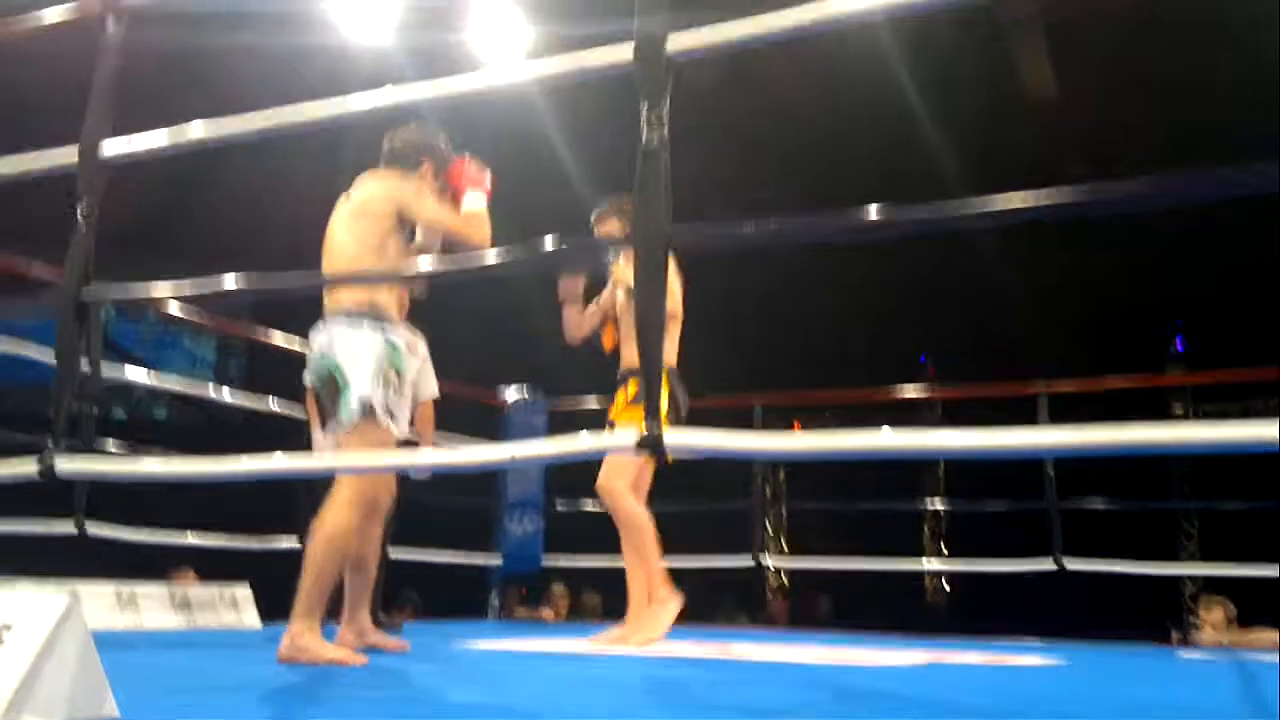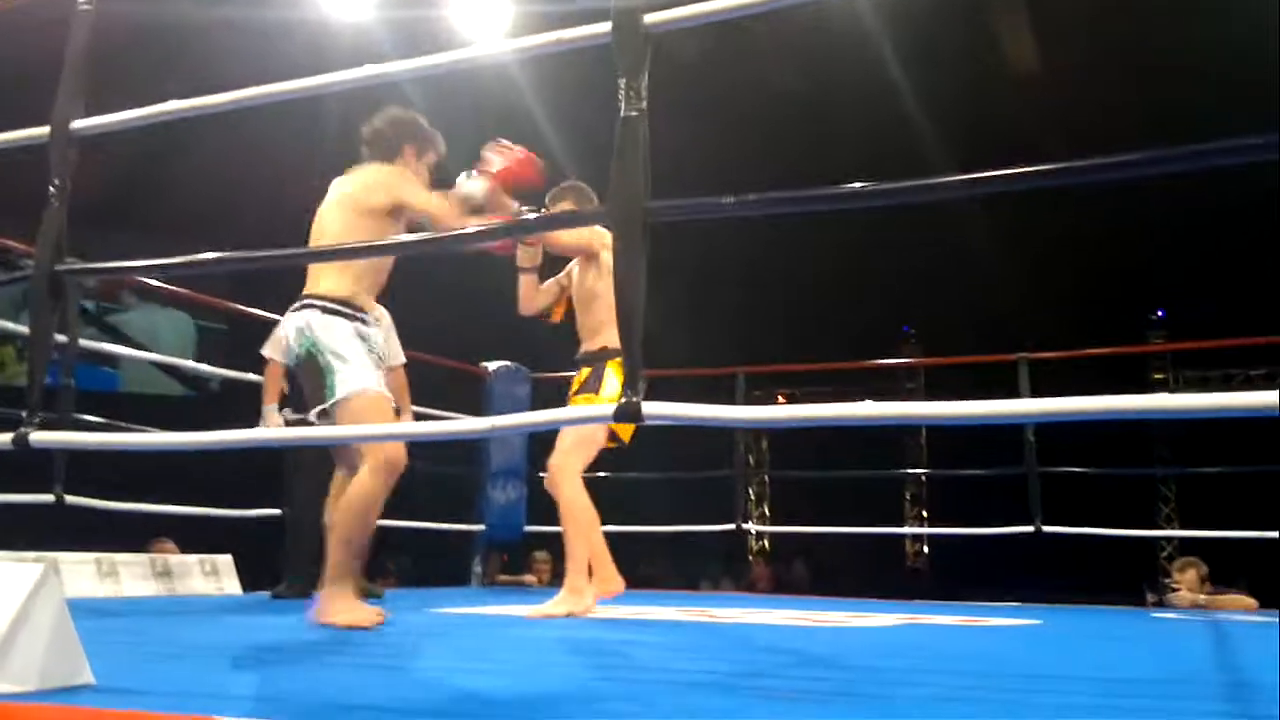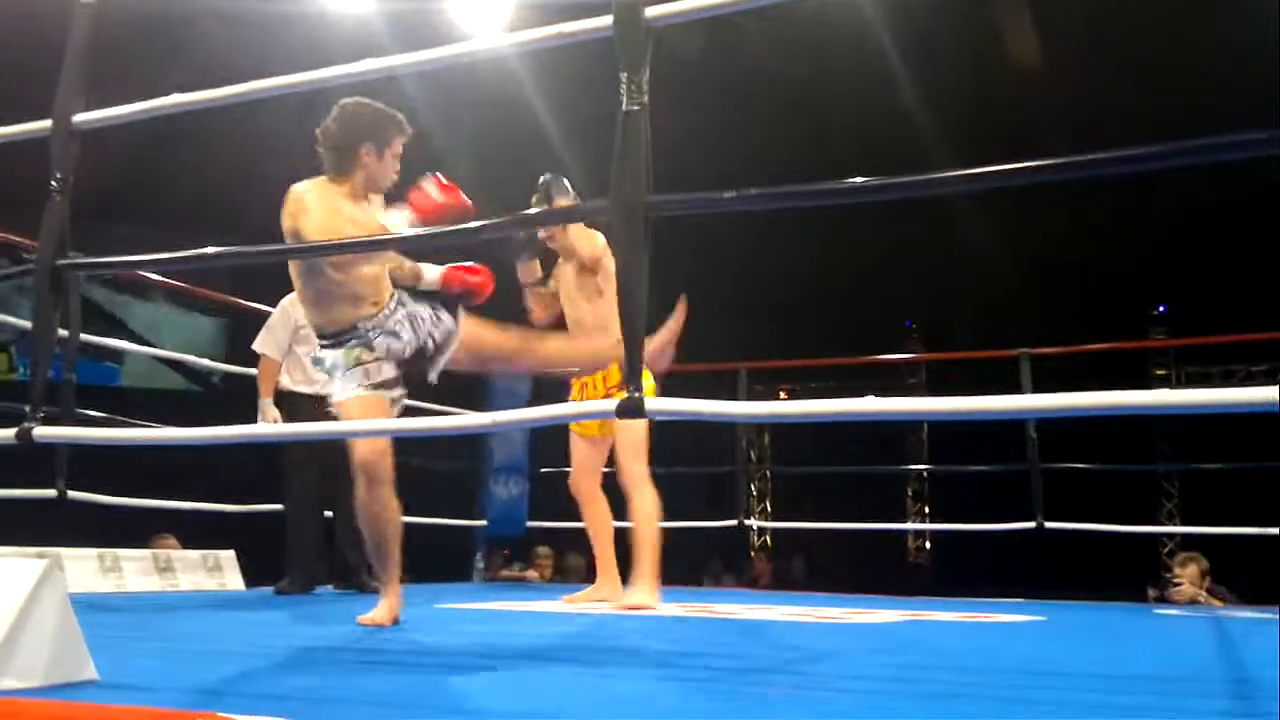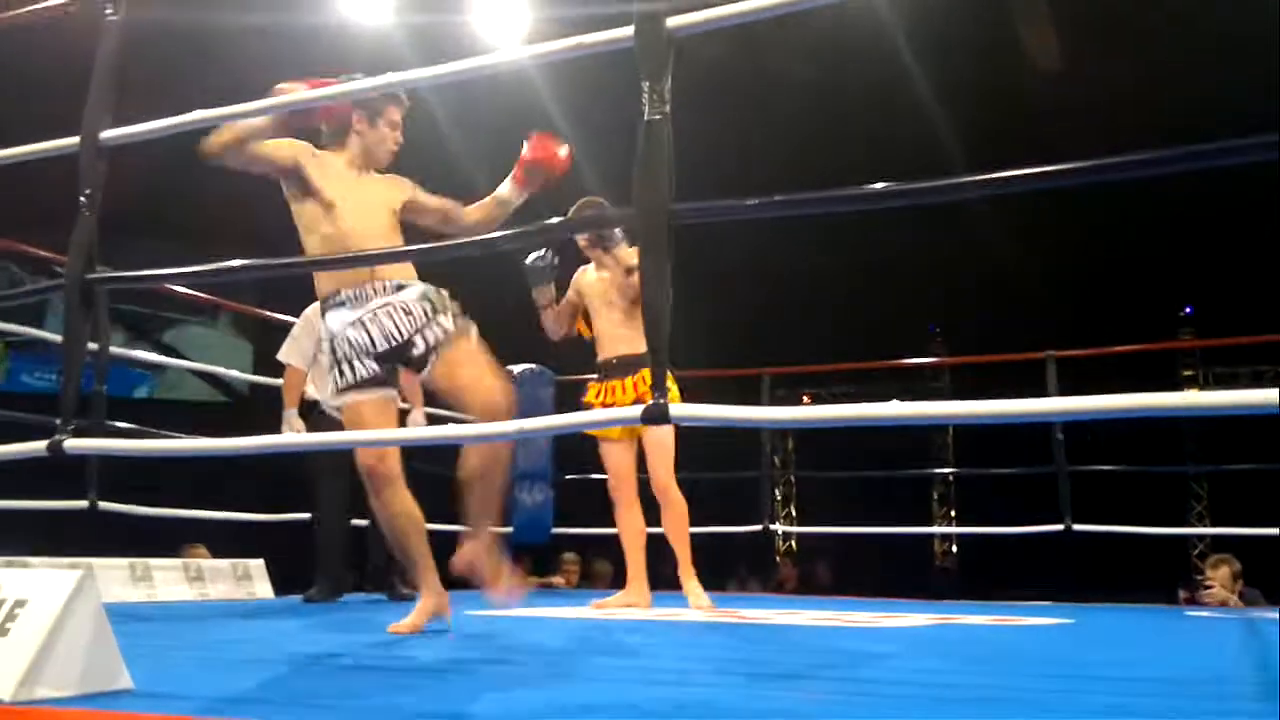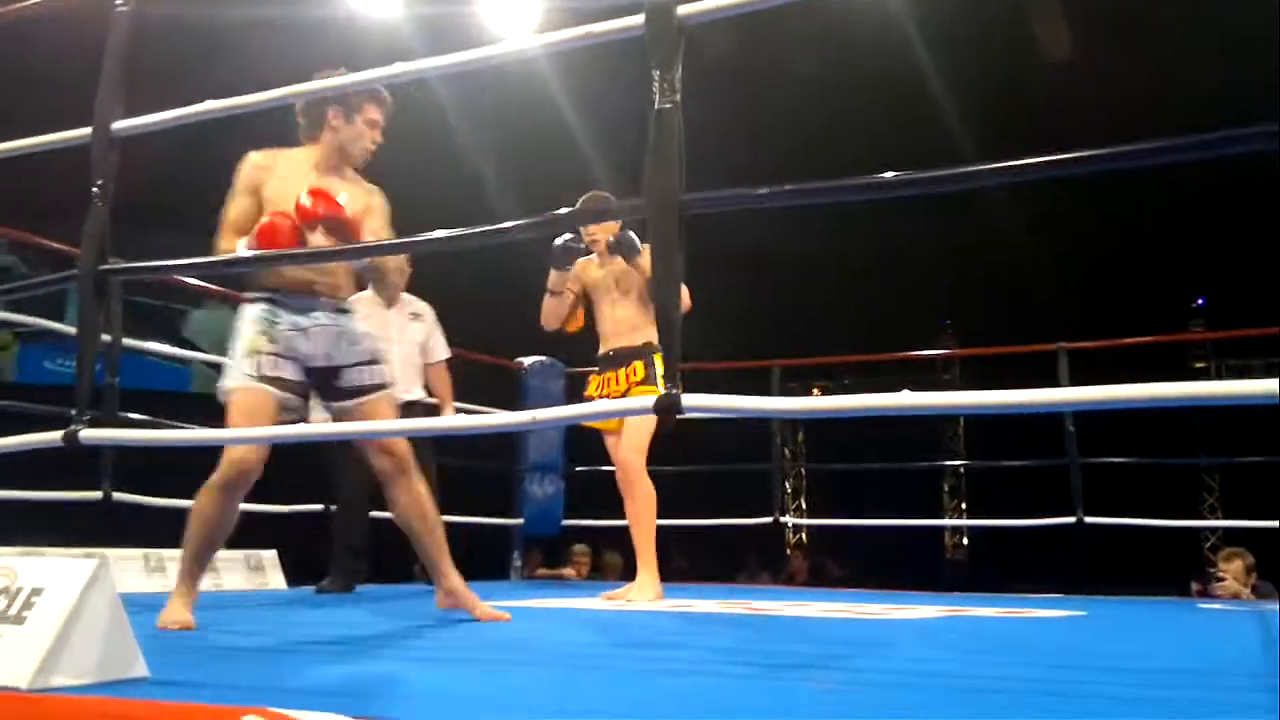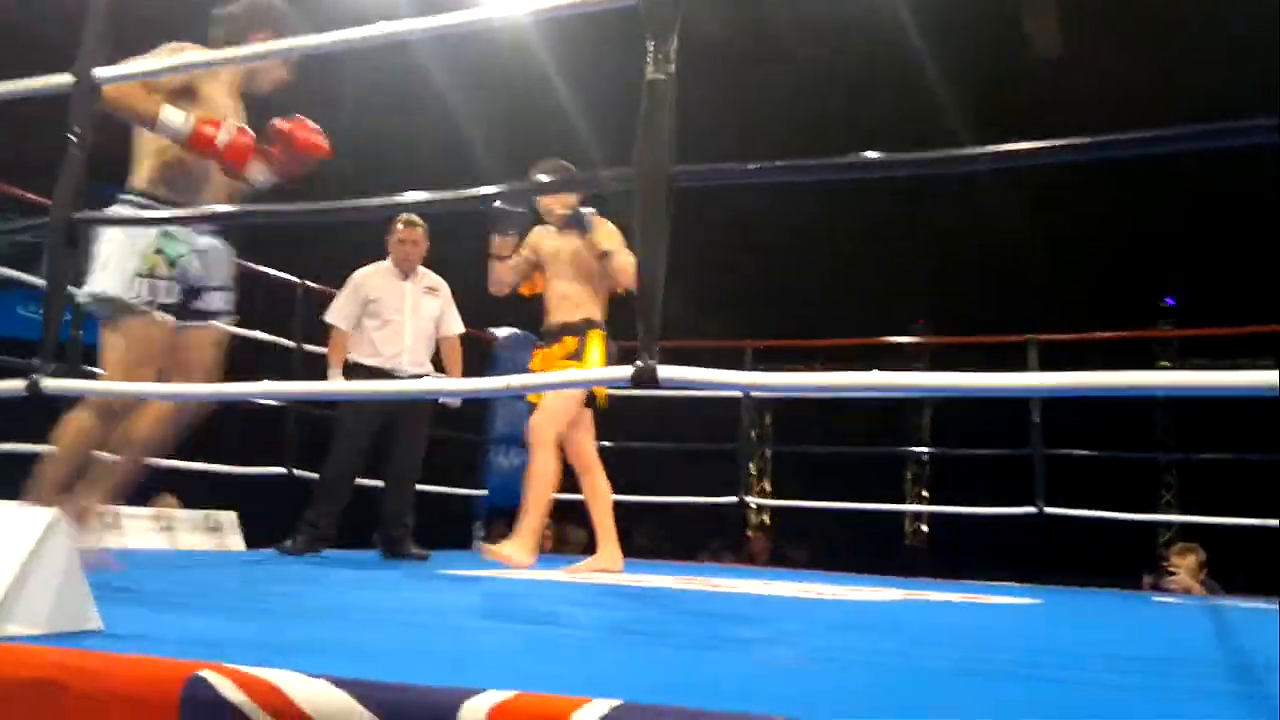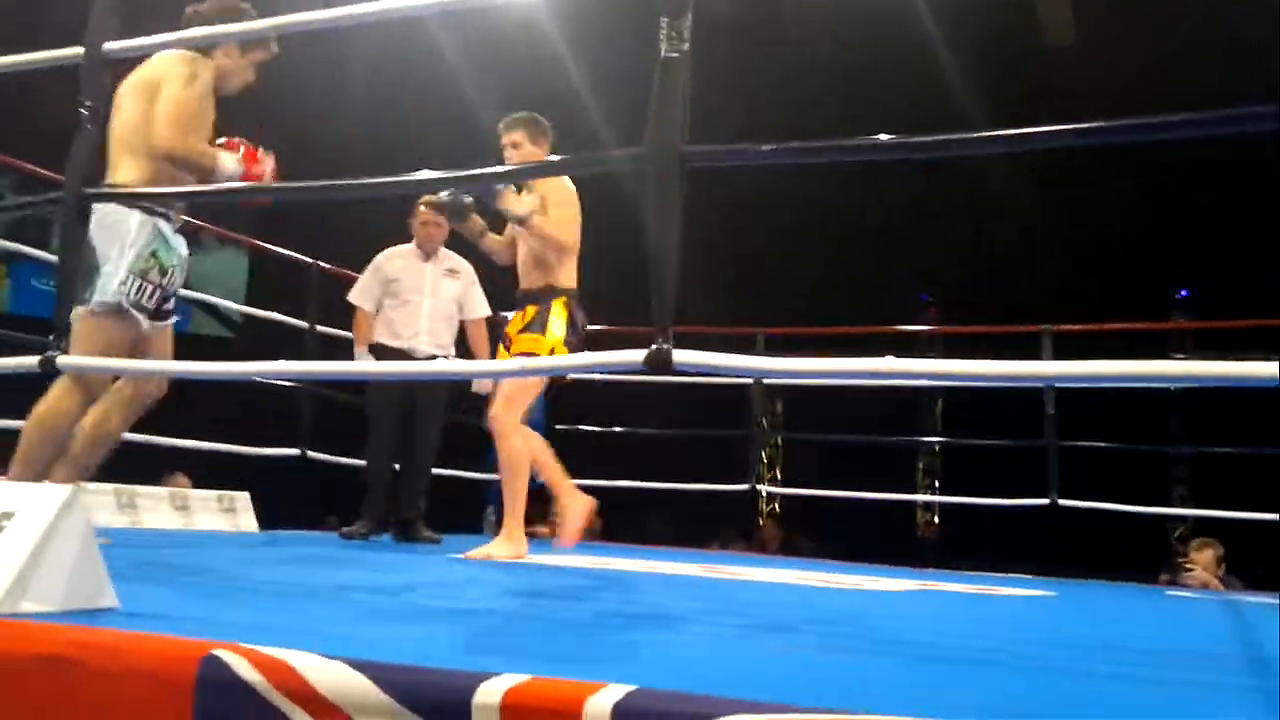
dt=0.3s
person 1, frame 1
left shoulder: (353, 203)
right shoulder: (396, 185)
right elbow: (475, 239)
left wrist: (446, 213)
right wrist: (476, 193)
left hip: (337, 342)
right hip: (361, 340)
left knee: (375, 493)
right knee: (356, 492)
left ankle: (357, 622)
right ankle: (301, 632)
person 1, frame 2
left shoulder: (353, 183)
right shoulder: (389, 179)
right elbow: (458, 226)
left wrist: (486, 177)
left hip: (329, 329)
right hip: (333, 328)
left knee: (359, 464)
right knee: (386, 458)
left ankle: (341, 588)
right ankle: (334, 592)
person 1, frame 3
left shoulder: (371, 202)
right shoulder: (305, 198)
right elbow: (335, 254)
left wrist: (432, 277)
right wrist: (410, 216)
left hip: (409, 320)
right hip: (352, 350)
left knee: (521, 348)
right knee: (370, 466)
left ankle: (639, 353)
right ankle: (390, 594)
person 1, frame 4
left shoulder: (396, 188)
right shoulder: (302, 160)
left elbow: (471, 222)
right elbow: (219, 148)
left wrist: (521, 184)
right wrist: (276, 115)
left hip: (414, 304)
right hip: (354, 325)
left knee: (493, 407)
right knee: (377, 467)
left ankle: (480, 546)
right ankle: (430, 593)
person 1, frame 5
left shoulder: (369, 198)
right shoulder: (263, 168)
left elbow: (386, 274)
right elbow: (224, 251)
left wrist: (345, 232)
right wrist: (255, 247)
left hip: (338, 330)
right hip: (273, 325)
left knee: (396, 460)
right knee: (241, 462)
left ankle: (451, 586)
right ankle: (184, 591)
person 1, frame 6
left shoulder: (231, 105)
right shoulder: (187, 63)
right elbow: (113, 89)
left wrist: (270, 165)
right wrist: (191, 130)
left hip: (200, 245)
right hip: (149, 236)
left knee: (186, 394)
right knee: (123, 391)
left ankle: (89, 499)
right ankle: (41, 510)
person 1, frame 7
left shoulder: (158, 73)
right shoulder: (188, 67)
right elbow: (171, 146)
left wrist: (227, 163)
right wrist: (235, 167)
left hip: (145, 233)
right hip: (131, 228)
left knee: (148, 382)
right knee: (85, 379)
person 2, frame 1
right shoulder: (616, 287)
left elbow: (670, 309)
right elbow: (575, 332)
left wrist: (619, 271)
right wrist: (570, 282)
left hip: (654, 388)
right hip: (631, 393)
left knee: (612, 484)
right knee: (628, 506)
left ankle: (661, 593)
right ankle: (639, 618)
person 2, frame 2
left shoulder: (601, 239)
right shoulder: (574, 267)
left elbow: (564, 238)
right elbow: (529, 306)
right wrist: (528, 250)
left hip: (610, 372)
right hip: (593, 374)
left knee: (561, 469)
right knee: (560, 478)
left ankle: (576, 589)
right ankle: (606, 575)
person 2, frame 3
left shoulder: (592, 240)
right shoulder: (561, 263)
left elbow: (588, 255)
right elbow: (541, 317)
left wrist: (564, 206)
right wrist: (526, 268)
left hip: (620, 370)
right hip: (588, 377)
left knee: (633, 473)
right knee: (583, 482)
left ankle: (645, 580)
right ankle: (608, 579)
person 2, frame 4
left shoulder: (637, 259)
right shoulder: (581, 277)
right elbow: (556, 331)
left wrist: (620, 253)
right wrist: (542, 288)
left hip: (646, 374)
right hip: (607, 382)
left knee: (662, 482)
right knee: (621, 489)
left ankle: (688, 577)
right ankle: (636, 587)
person 2, frame 5
left shoulder: (641, 255)
right shoulder: (583, 268)
left elbow: (681, 301)
right elbow: (550, 323)
left wrist: (638, 259)
right wrist: (558, 273)
left hip: (645, 364)
right hip: (607, 370)
left knee: (630, 456)
right knee: (629, 477)
left ankle: (646, 569)
right ankle: (649, 577)
person 2, frame 6
left shoulder: (600, 229)
right shoulder: (538, 238)
left elbow: (631, 280)
right elbow: (499, 287)
left wrist: (595, 239)
right wrist: (502, 239)
left hip: (585, 342)
right hip: (552, 345)
left knee: (540, 429)
right knee: (582, 454)
left ankle: (525, 540)
right ankle: (609, 550)
person 2, frame 7
left shoulder: (557, 184)
right shoulder: (528, 190)
left elbow: (564, 240)
right elbow: (505, 254)
left wrist: (512, 206)
right wrist: (467, 221)
left hip: (553, 313)
right hip: (527, 313)
left knee: (503, 417)
right knee: (510, 420)
left ankle: (512, 535)
right ankle: (571, 500)
person 3, frame 1
left shoulder: (414, 345)
right shoulder: (346, 339)
left elbow: (423, 401)
right elbow: (316, 390)
left wrist: (425, 449)
right wrist: (318, 434)
left hip: (389, 448)
right hip: (346, 444)
left knee: (379, 528)
right knee: (342, 523)
left ankle: (372, 608)
person 3, frame 2
left shoulder: (378, 316)
left elbow: (394, 367)
right elbow: (276, 361)
left wrist: (405, 412)
right wrist: (270, 408)
right hip: (313, 414)
right knee: (308, 496)
right ankle: (299, 578)
person 3, frame 3
right shoulder: (294, 305)
right elbow: (271, 356)
right wrist: (266, 403)
right hip: (304, 406)
left knee: (351, 494)
right knee: (303, 493)
left ankle: (353, 570)
right ankle: (300, 572)
person 3, frame 4
right shoulder: (317, 314)
right elbow: (295, 366)
left wrist: (417, 408)
right wrist: (291, 413)
right hip: (329, 416)
right knee: (330, 502)
left ankle: (386, 575)
right ankle: (329, 579)
person 3, frame 5
left shoulder: (422, 312)
right shoulder: (353, 309)
left elbow: (436, 363)
left wrist: (447, 407)
right wrist: (318, 404)
left hip: (410, 409)
right knee: (354, 493)
right ankle: (345, 570)
person 3, frame 6
left shoulder: (437, 287)
right shoulder: (365, 279)
left elbow: (449, 337)
right elbow: (340, 328)
left wrist: (455, 382)
right wrist: (335, 373)
left hip: (414, 383)
right hip: (368, 377)
left knee: (407, 464)
right knee: (345, 455)
left ankle: (397, 538)
right ankle: (314, 531)
person 3, frame 7
left shoulder: (461, 269)
right shoulder: (388, 260)
left elbow: (475, 320)
right elbow: (364, 309)
right wrist: (361, 352)
right hip: (389, 358)
left knee: (424, 446)
right knee: (382, 441)
left ankle: (409, 520)
right ankle: (374, 515)
